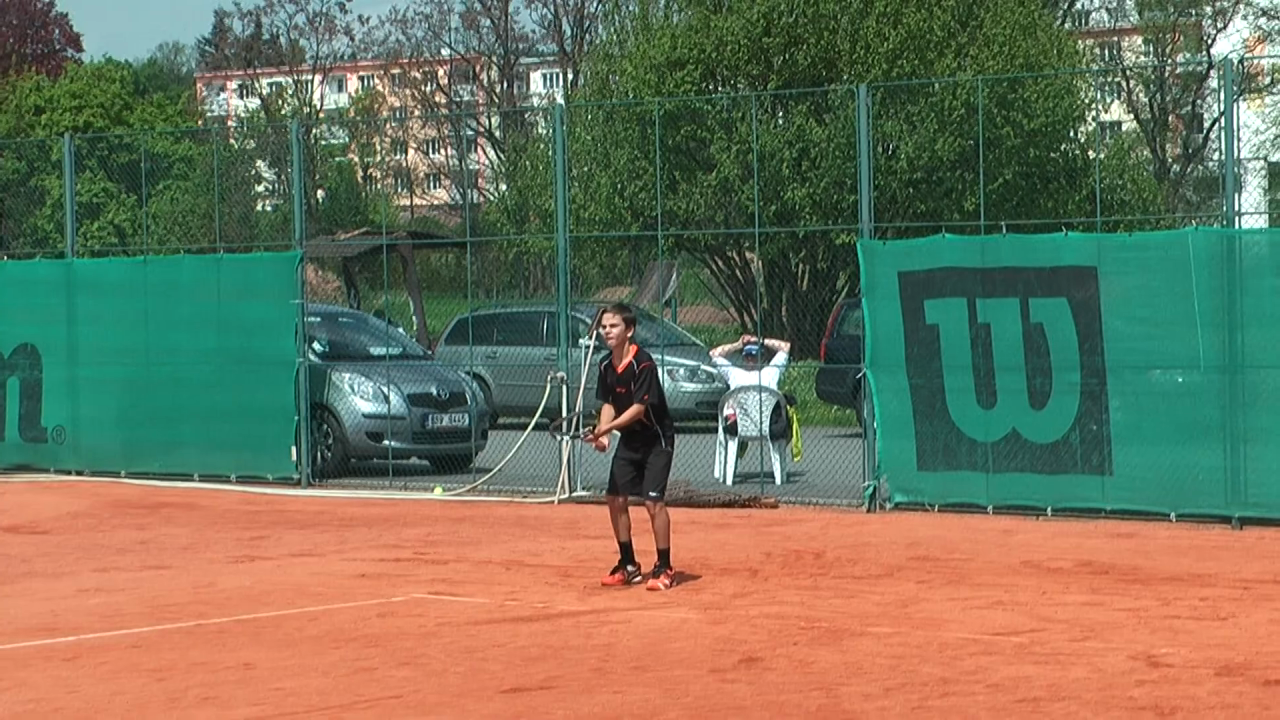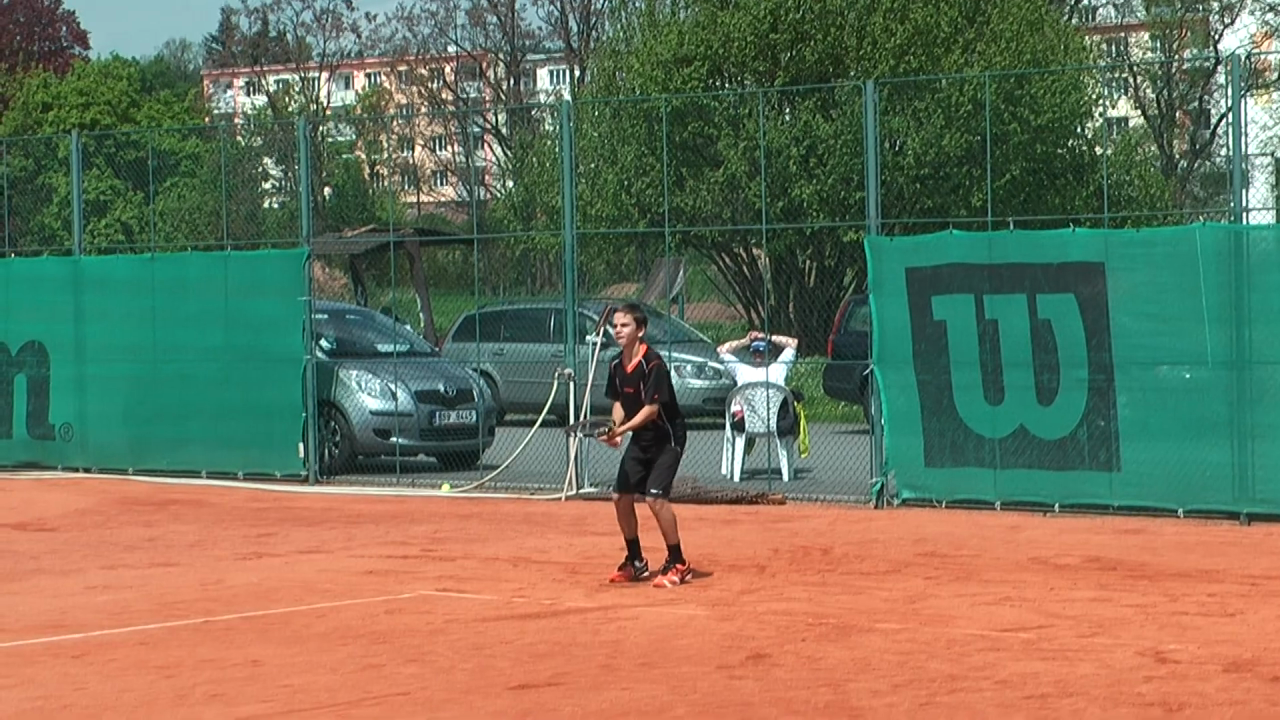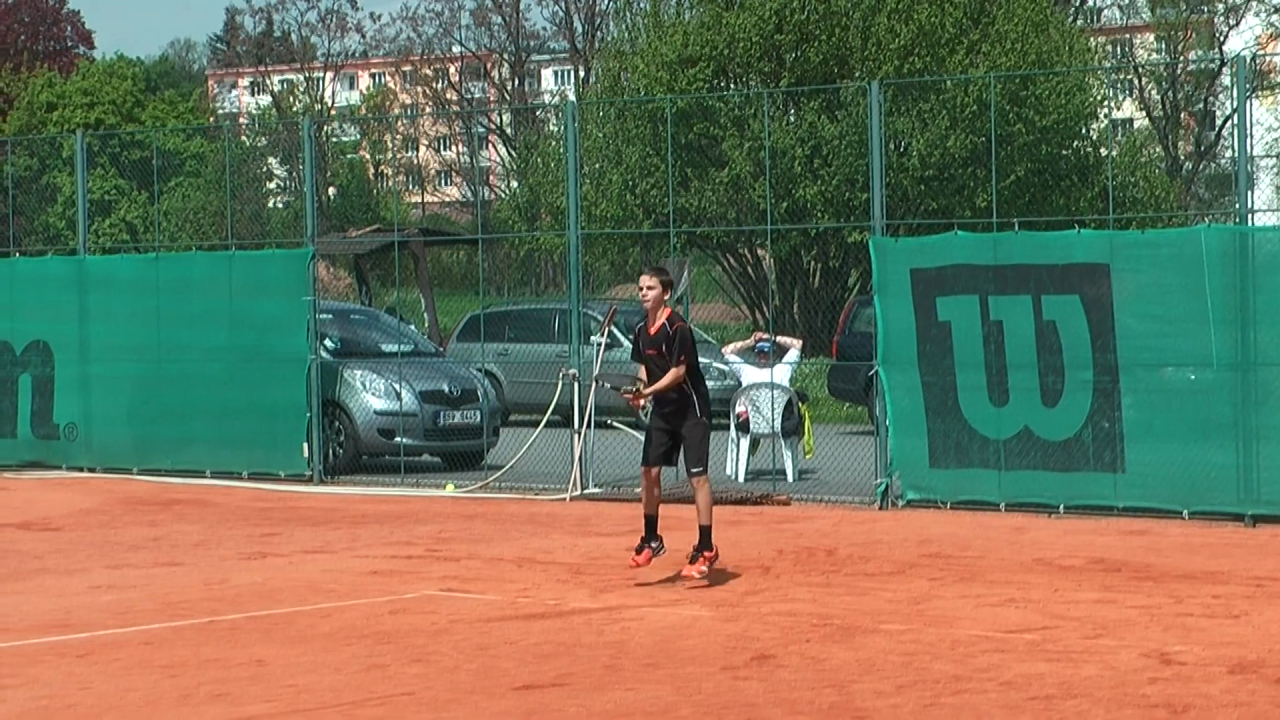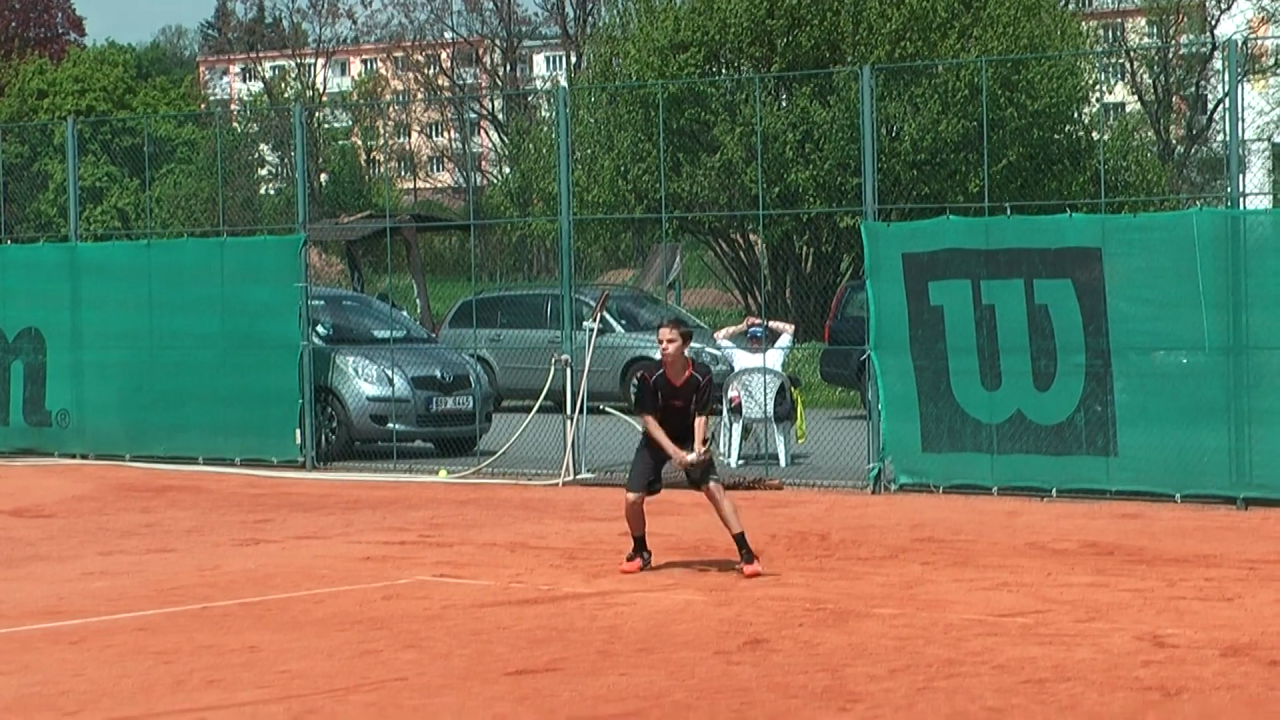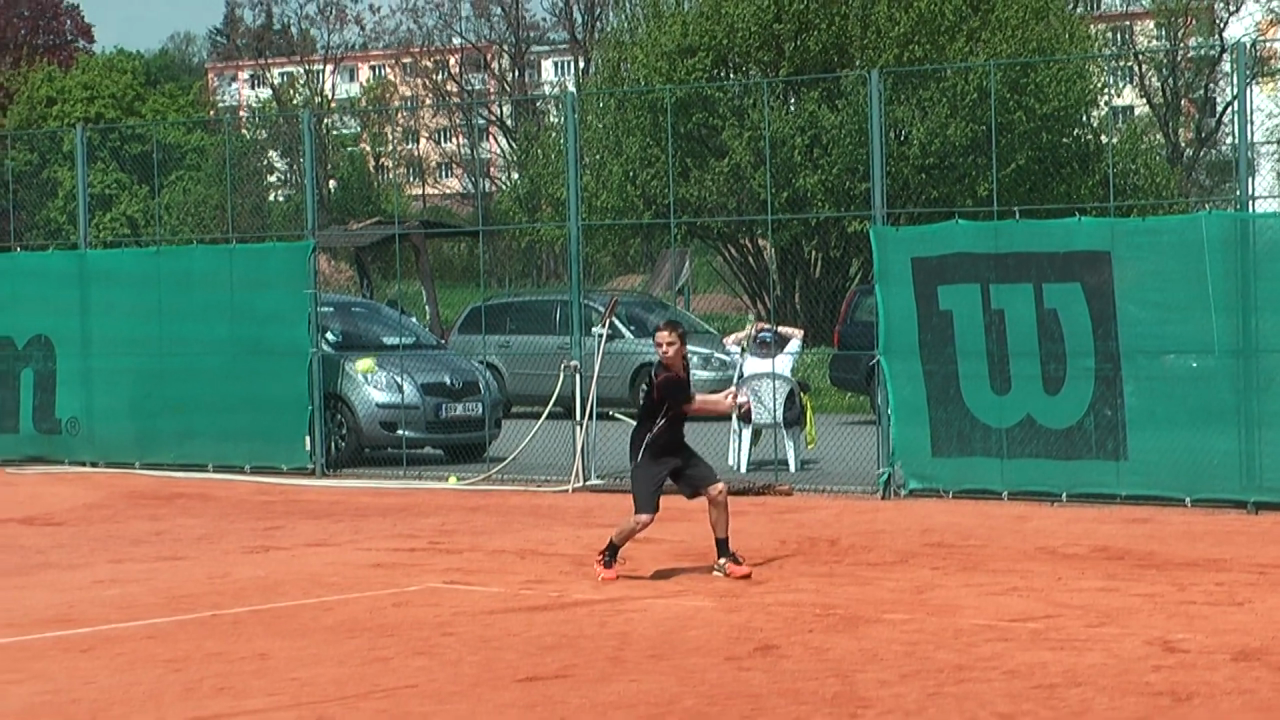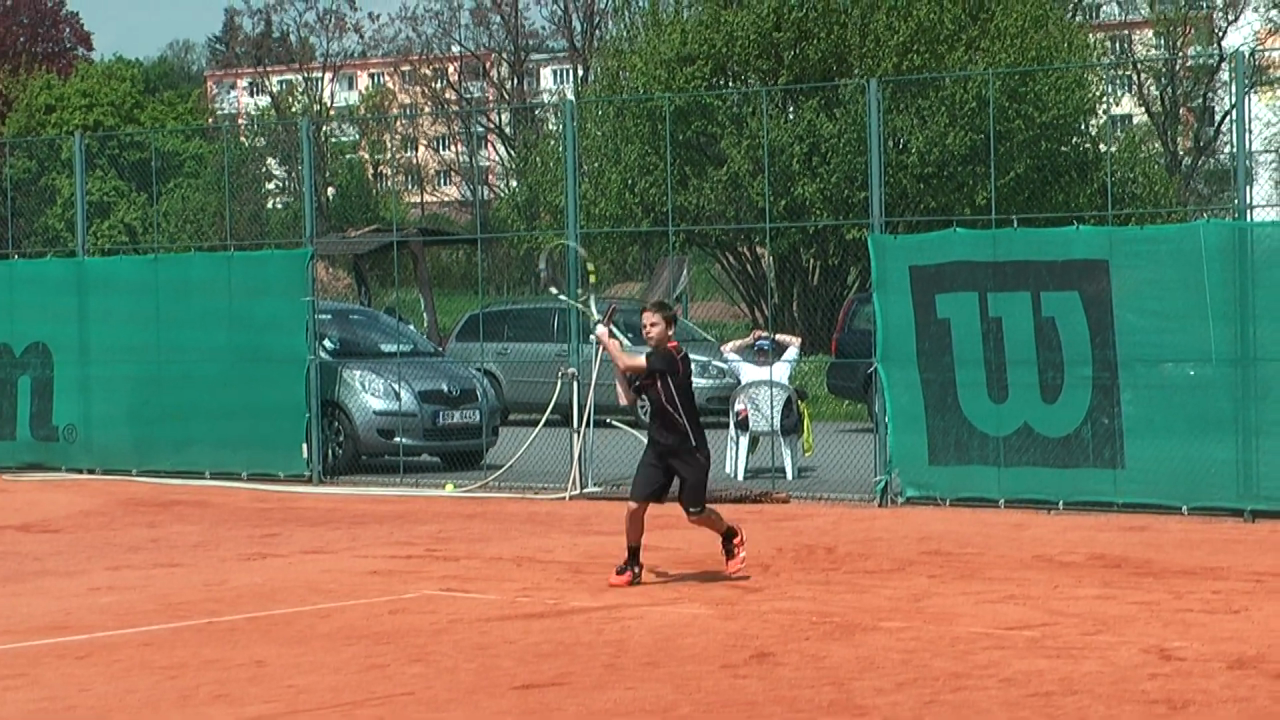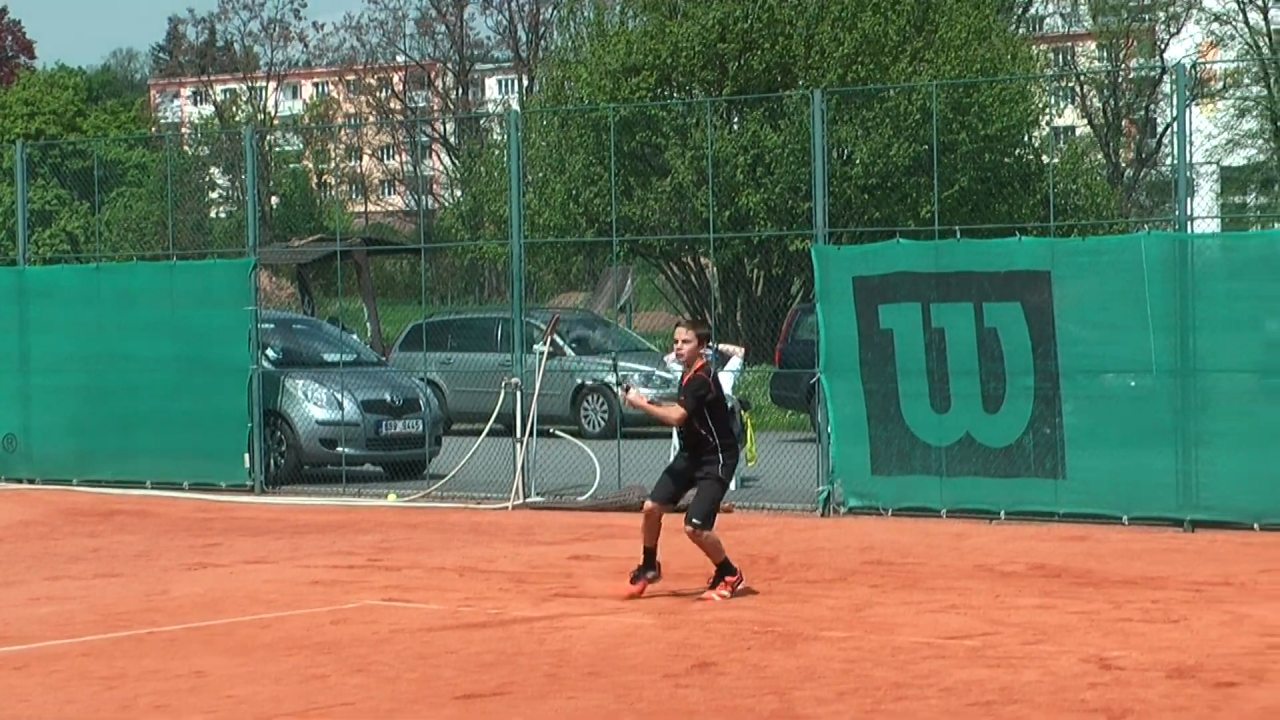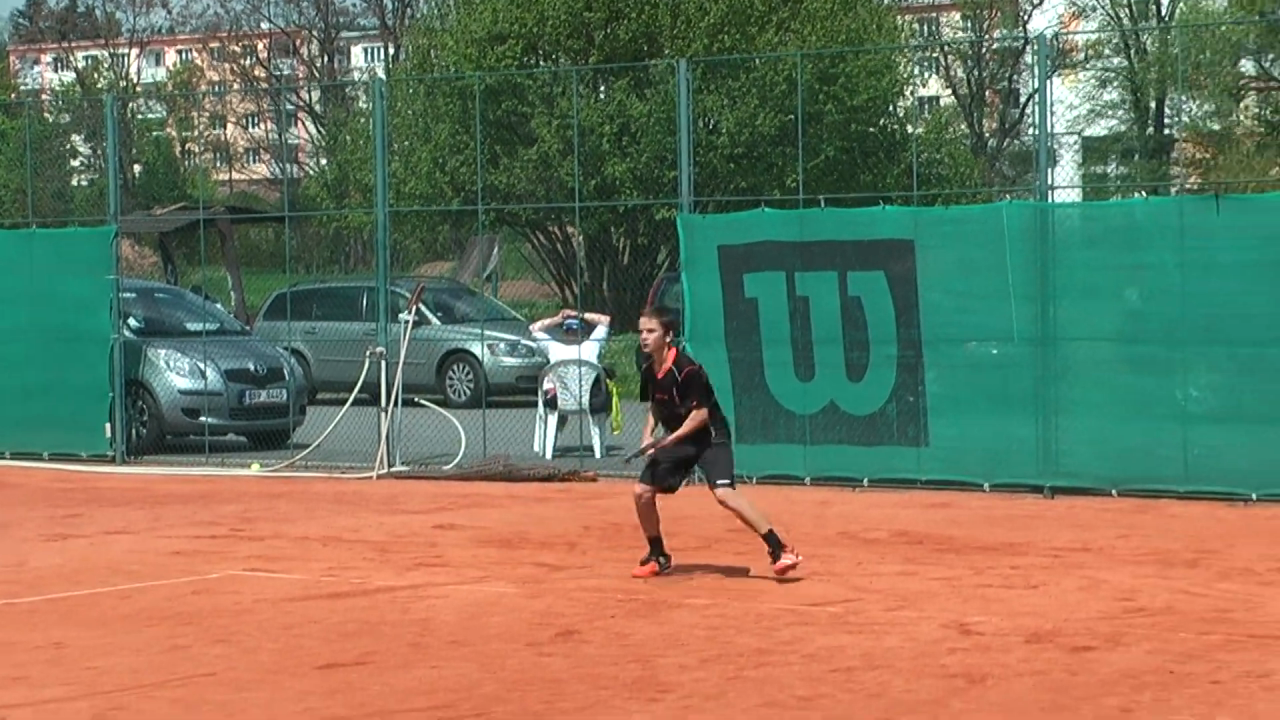
dt=0.4s
person 1, frame 1
left shoulder: (643, 364)
right shoulder: (605, 365)
left elbow: (639, 408)
right elbow: (608, 403)
left wrist: (605, 428)
right wrist: (603, 434)
left hip: (656, 440)
right hip: (629, 440)
left knee: (653, 501)
right knee: (615, 500)
left ankle: (664, 568)
right ankle: (629, 565)
person 1, frame 2
left shoulder: (653, 363)
right shoulder: (616, 364)
left elbow: (652, 408)
right elbow: (619, 402)
left wrist: (621, 430)
right wrist: (616, 431)
left hip: (666, 438)
right hip: (640, 440)
left knee: (656, 497)
right knee: (621, 497)
left ankle: (677, 563)
right ankle: (636, 561)
person 1, frame 3
left shoulder: (678, 327)
right shoulder: (641, 329)
left elbow: (678, 371)
left wrist: (647, 391)
right wrist: (640, 394)
left hip: (690, 409)
right hip: (662, 409)
left knee: (697, 476)
right knee: (650, 472)
left ankle: (705, 549)
right ankle: (651, 539)
person 1, frame 4
left shoulder: (702, 375)
right shoulder: (650, 378)
left elbow: (701, 416)
right elbow: (648, 418)
left wrist: (698, 447)
right wrist: (673, 452)
left hip: (692, 440)
right hip: (658, 441)
left knee: (714, 489)
right knee: (632, 498)
left ankle: (747, 553)
right ankle: (640, 552)
person 1, frame 5
left shoulder: (682, 365)
right shoulder: (663, 379)
right elbow: (690, 407)
left wrist: (721, 397)
right wrist: (723, 407)
left hip: (675, 446)
right hip: (649, 451)
left knee: (718, 490)
right knee: (643, 519)
left ankle: (724, 558)
right ankle: (608, 556)
person 1, frame 6
left shoulder: (673, 355)
right shoulder: (648, 360)
left elbow: (626, 362)
right elbow: (626, 399)
left wrist: (606, 339)
right wrist: (618, 370)
left hip: (689, 446)
right hip: (659, 444)
left knee: (696, 514)
right knee: (635, 506)
left ankle: (731, 537)
right ankle: (632, 564)
person 1, frame 7
left shoulder: (703, 379)
right shoulder: (687, 375)
left elbow: (676, 417)
left wrist: (641, 403)
right wrist: (652, 401)
left hip: (716, 460)
right hip: (690, 456)
left knee: (696, 529)
right knee: (651, 508)
left ankle: (729, 575)
right ankle: (648, 567)
person 1, frame 8
left shoulder: (687, 369)
right shoulder: (649, 369)
left elbow: (701, 413)
left wrist: (670, 441)
right wrist: (648, 434)
left hip: (710, 436)
right hip: (678, 438)
left knee: (724, 495)
right knee: (641, 492)
left ankle: (780, 550)
right ankle: (658, 556)
